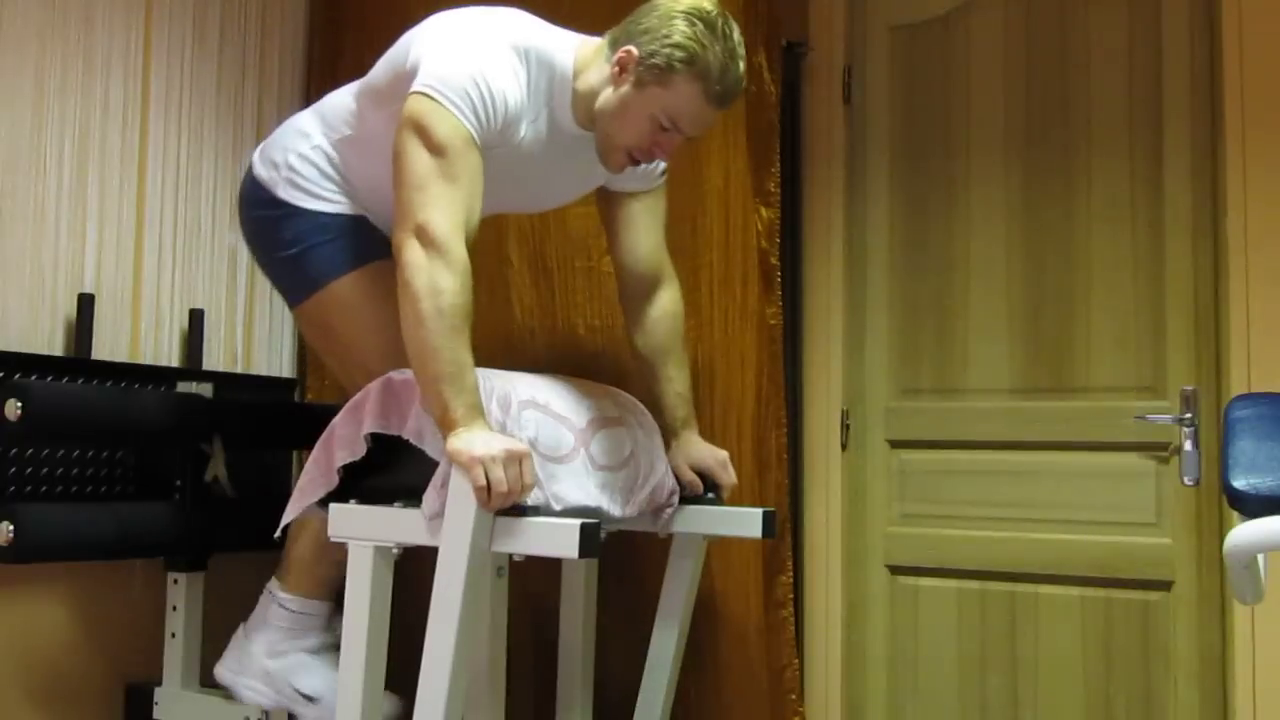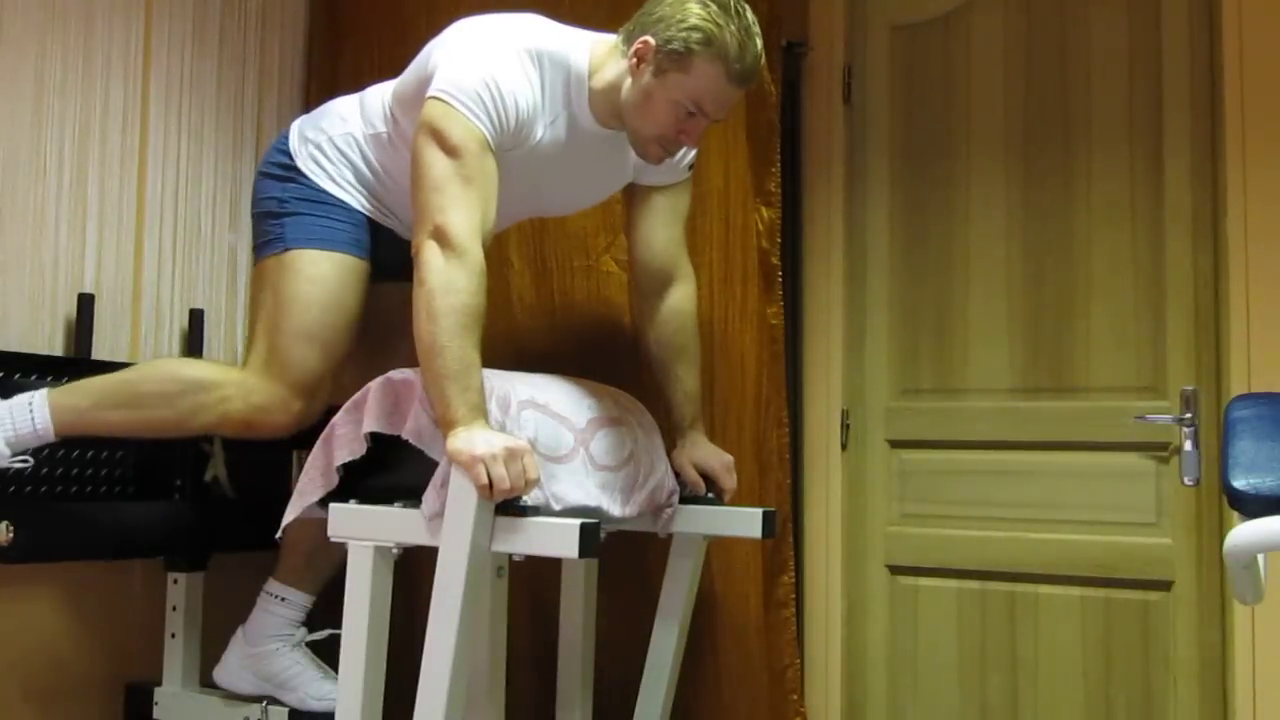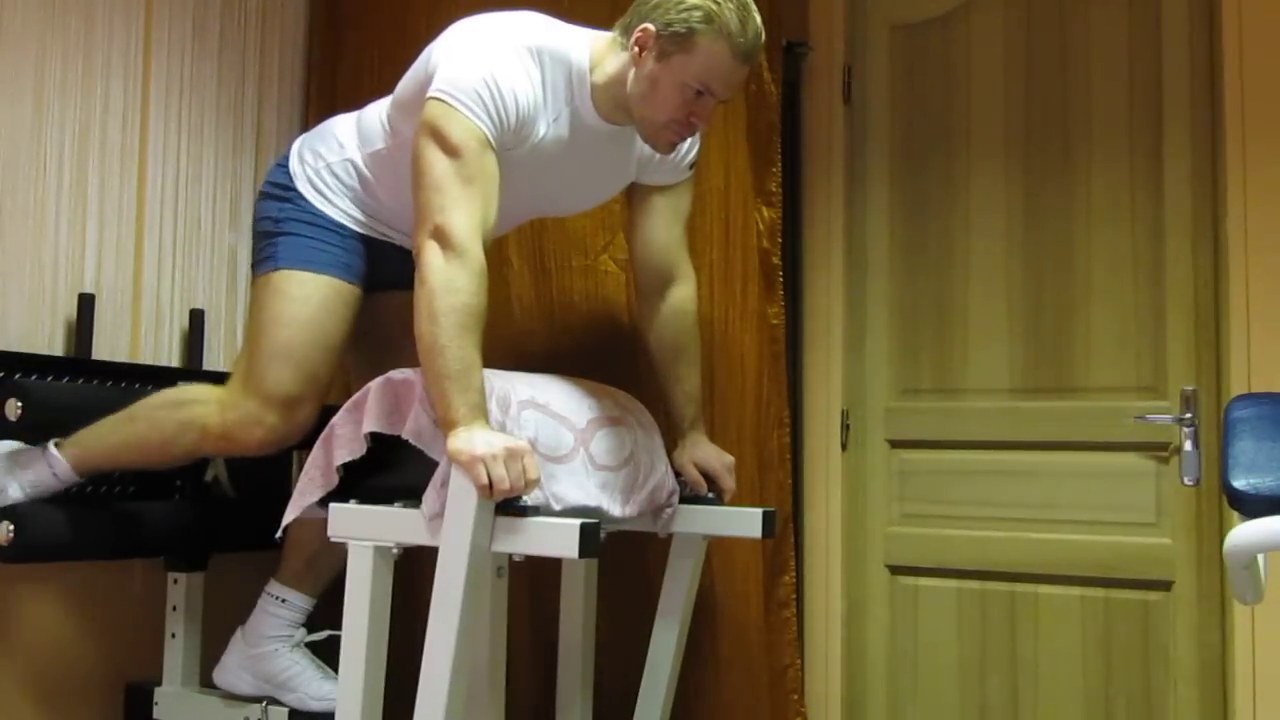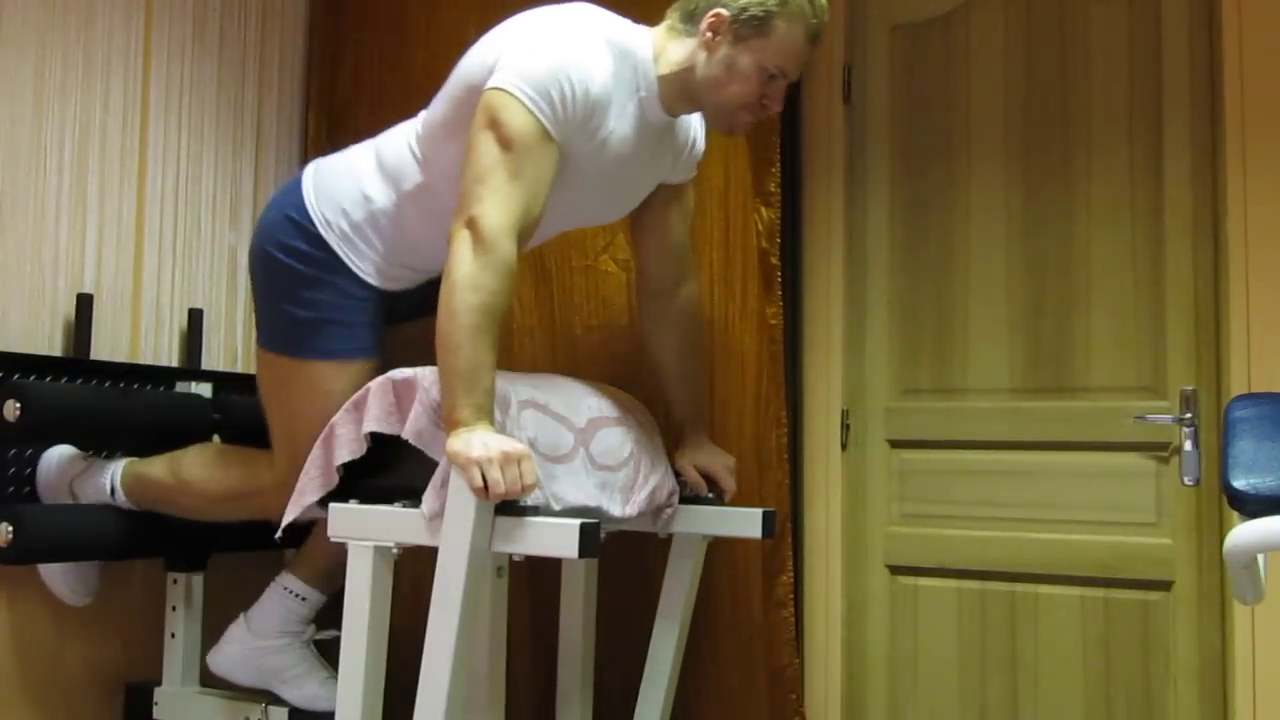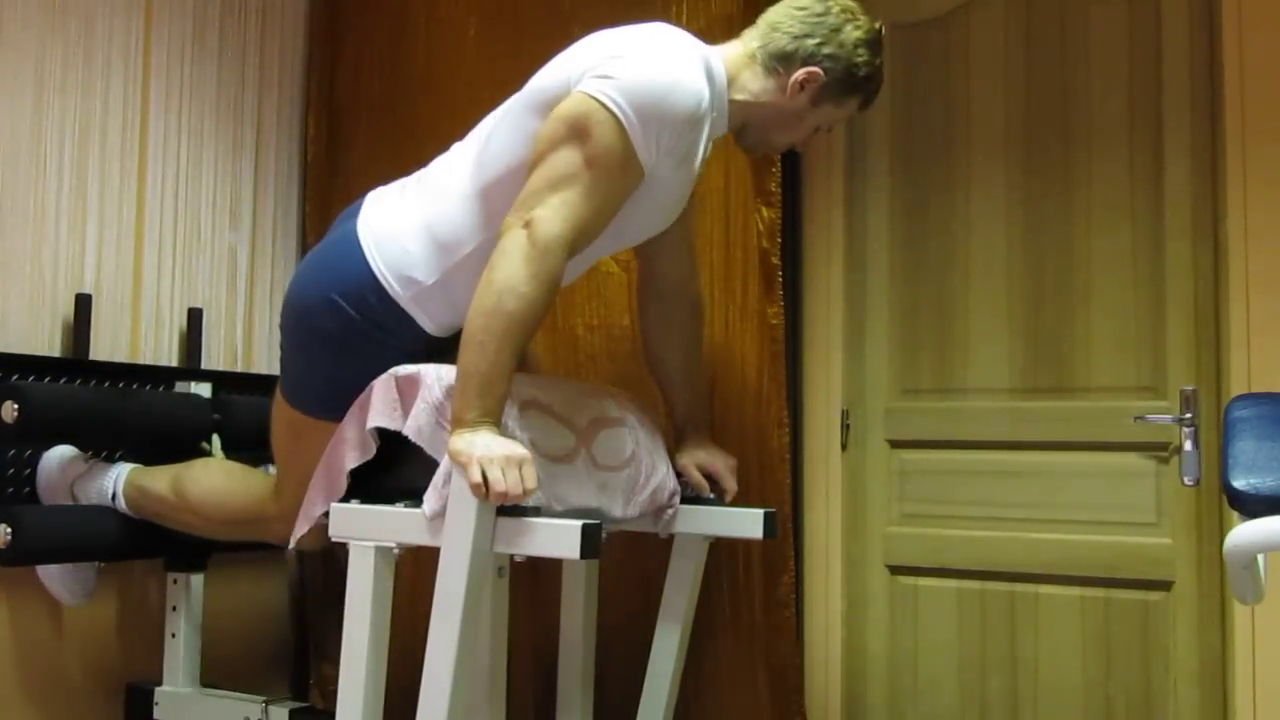
dt=0.7s
person 1, frame 1
left shoulder: (644, 132)
right shoulder: (481, 64)
left elbow: (648, 289)
right elbow: (427, 244)
left wrist: (680, 432)
right wrist: (462, 426)
left hip: (379, 206)
right hip: (303, 194)
right knee: (412, 407)
left ankle: (275, 637)
right ankle: (283, 644)
person 1, frame 2
left shoulder: (663, 135)
right shoulder: (496, 66)
left elbow: (665, 286)
right elbow: (449, 245)
left wrist: (689, 432)
right wrist: (465, 424)
left hip: (404, 226)
right hip: (328, 178)
right knee: (277, 399)
left ankle: (266, 642)
person 1, frame 3
left shoulder: (665, 141)
right shoulder: (497, 65)
left elbow: (666, 285)
right elbow: (451, 245)
left wrist: (690, 432)
right wrist: (466, 424)
left hip: (410, 242)
right hip: (328, 199)
right knee: (268, 416)
left ankle: (265, 643)
person 1, frame 4
left shoulder: (681, 132)
left elbow: (670, 289)
right elbow: (485, 237)
left wrist: (692, 434)
right wrist: (468, 425)
left hip: (412, 268)
right hip: (328, 242)
right knee: (304, 481)
left ankle: (269, 637)
right ankle: (88, 479)
person 1, frame 5
left shoulder: (691, 111)
right shoulder: (660, 83)
left elbow: (669, 287)
right elbow: (535, 239)
left wrist: (693, 431)
right wrist: (473, 427)
left hip: (404, 273)
right hip: (368, 293)
right knee: (300, 511)
left ankle: (295, 462)
right ankle: (89, 481)
